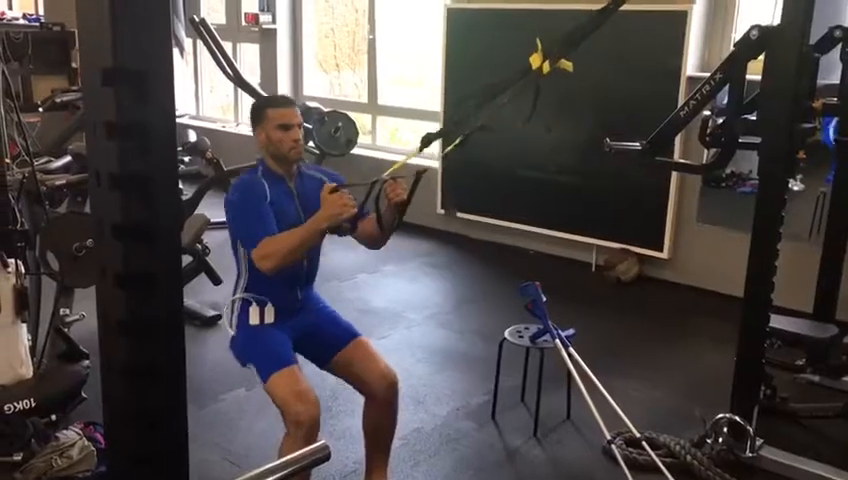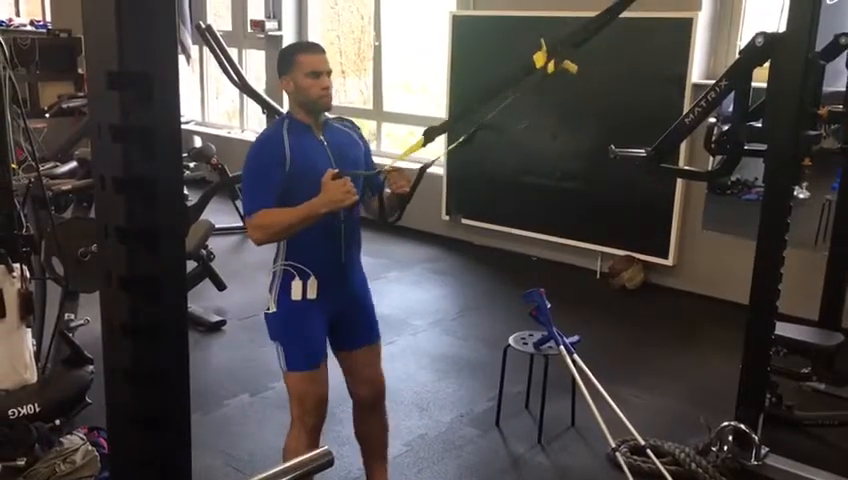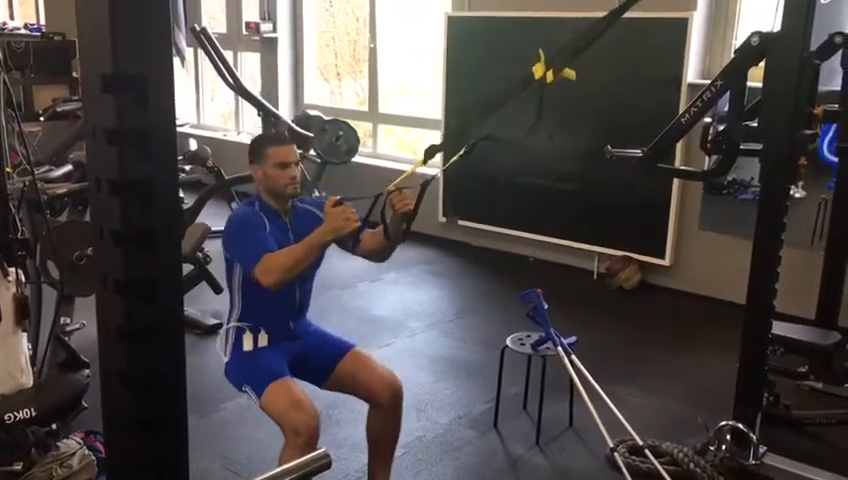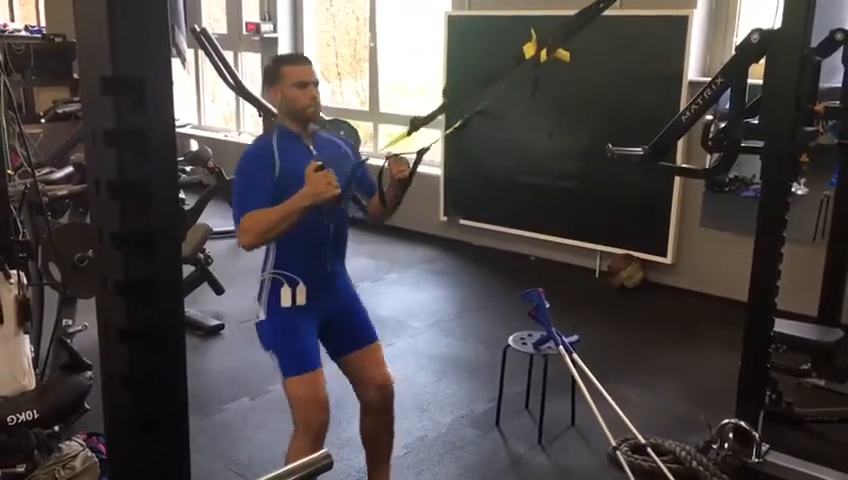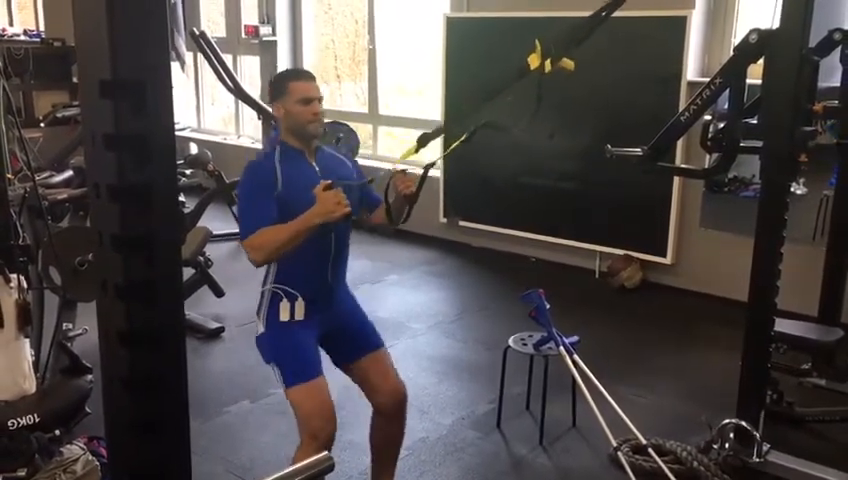
dt=1s
person 1, frame 1
left shoulder: (321, 179)
right shoulder: (247, 191)
left elbow: (371, 238)
right elbow: (268, 259)
left wrist: (392, 209)
right wrist: (324, 219)
left hip: (308, 306)
right hip: (259, 318)
left knee: (384, 384)
right knee: (304, 414)
person 1, frame 2
left shoulder: (350, 136)
right shoulder: (272, 146)
left elbow: (376, 209)
right elbow: (258, 229)
left wrist: (395, 194)
right wrist: (321, 203)
left hip: (351, 284)
right hip: (300, 291)
left knee: (371, 395)
right knee: (309, 414)
person 1, frame 3
left shoulder: (314, 210)
right shoulder: (244, 221)
left elbow: (375, 250)
right elbow: (270, 274)
left wrist: (397, 220)
right wrist: (327, 233)
left hip: (301, 332)
right hip: (253, 344)
left knee: (388, 390)
right knee: (304, 424)
person 1, frame 4
left shoulder: (339, 147)
right shoulder: (261, 156)
left elbow: (378, 212)
right elbow: (248, 234)
left wrist: (396, 183)
right wrist: (306, 196)
left hip: (337, 288)
right hip: (288, 297)
left knee: (380, 392)
right knee: (313, 419)
person 1, frame 5
left shoulder: (341, 162)
right shoulder: (263, 171)
left elbow: (379, 222)
right elbow: (257, 250)
left wrist: (401, 199)
right wrist: (316, 215)
left hip: (337, 301)
right hip: (288, 311)
left knee: (392, 398)
right knee: (320, 430)
